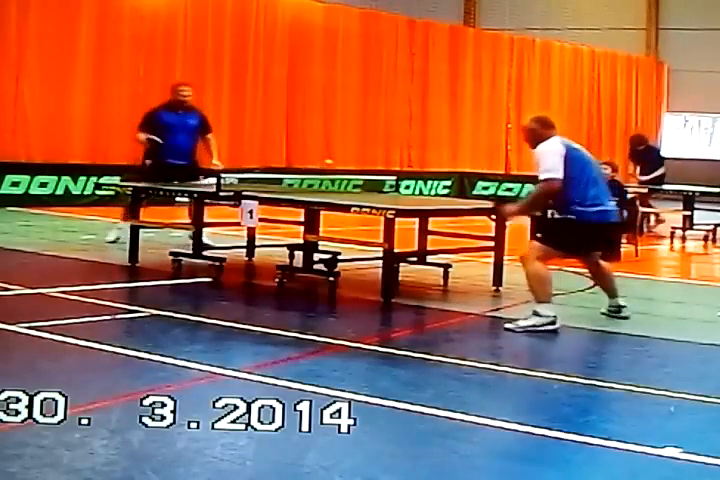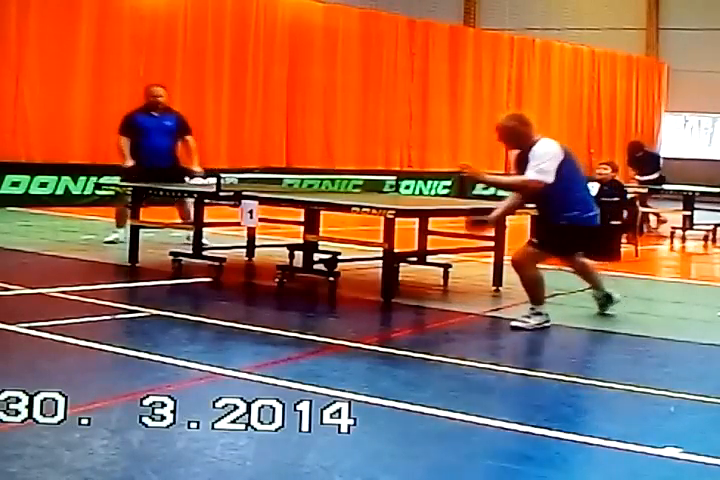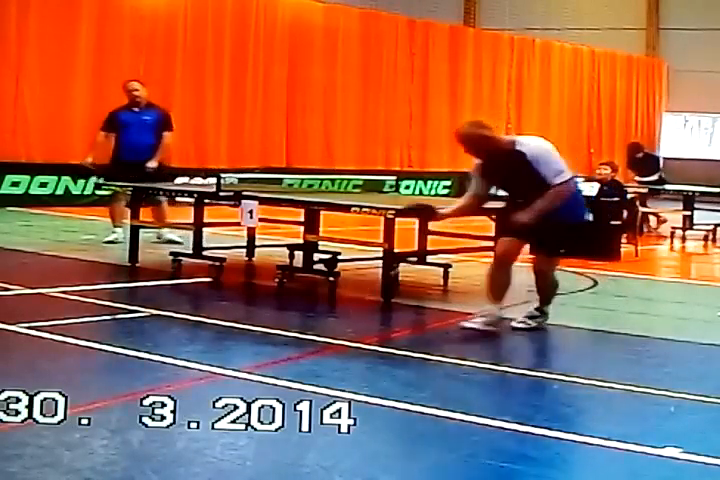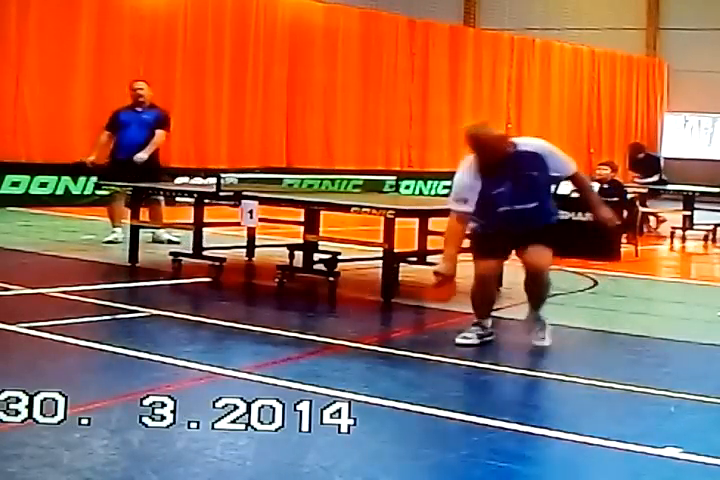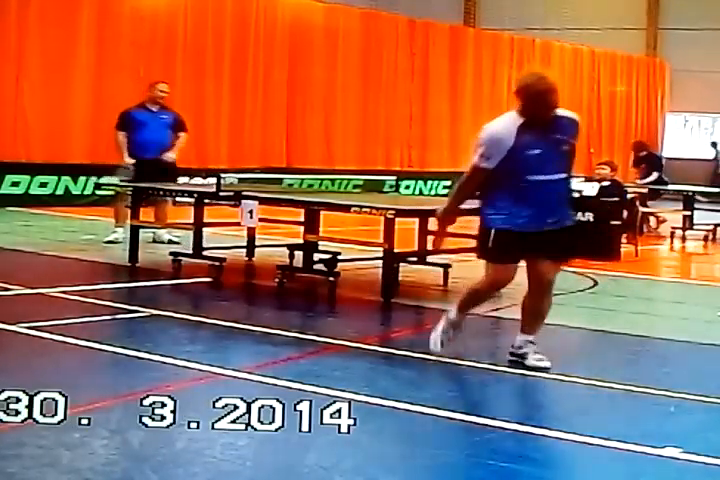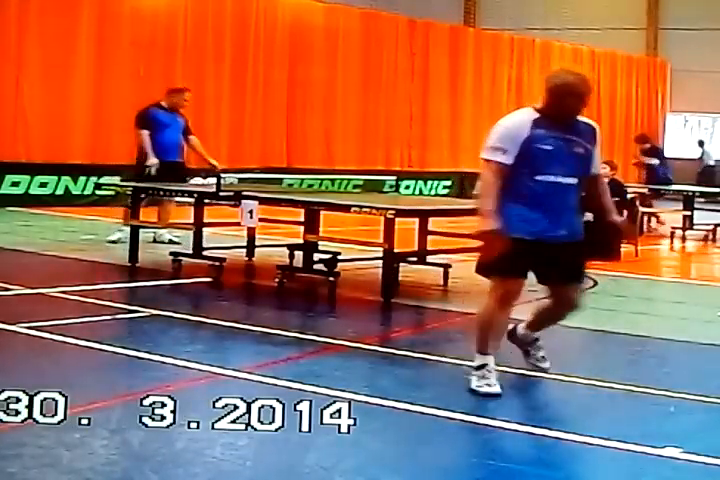
dt=0.3s
person 1, frame 1
left shoulder: (547, 148)
right shoulder: (573, 150)
left elbow: (552, 186)
left wrist: (521, 208)
right wrist: (531, 207)
left hip: (582, 216)
right hip: (605, 214)
left knee: (533, 256)
right knee: (592, 259)
left ankle: (546, 315)
right ankle: (617, 305)
person 1, frame 2
left shoulder: (546, 149)
right shoulder: (522, 156)
left elbow: (533, 185)
right elbow: (522, 194)
left wrist: (487, 178)
right wrist: (496, 215)
left hip: (573, 219)
right hip: (578, 217)
left knee: (522, 260)
right knee: (573, 258)
left ankle: (539, 313)
right ankle: (603, 294)
person 1, frame 3
left shoulder: (534, 149)
right shoulder: (483, 165)
left elbow: (564, 187)
right elbow: (474, 198)
left wrist: (531, 214)
right wrist: (447, 212)
left hip: (562, 215)
right hip: (521, 211)
left knee: (543, 268)
right knee: (503, 254)
left ankle: (542, 311)
right ankle: (492, 314)
person 1, frame 4
left shoulder: (538, 150)
right shoulder: (470, 171)
left elbow: (576, 176)
right elbow: (459, 218)
left wrist: (598, 207)
right wrist: (448, 262)
left hip: (538, 224)
right hip: (493, 228)
left knee: (538, 268)
right knee: (485, 274)
left ankle: (535, 315)
right ankle: (482, 324)
person 1, frame 5
left shoulder: (570, 122)
right shoulder: (500, 131)
right elbow: (476, 176)
right wrist: (448, 212)
left hip: (554, 220)
right hip: (506, 218)
left knee: (543, 282)
right knee: (498, 278)
left ankle: (523, 344)
right ankle: (453, 318)
person 1, frame 6
left shoulder: (587, 131)
right shoulder: (516, 125)
left elbow: (593, 178)
right elbow: (492, 172)
left wrist: (610, 214)
right wrist: (487, 217)
left hip: (565, 231)
right hip: (516, 228)
left knee: (568, 299)
right knee: (503, 294)
left ankle: (525, 334)
right ankle: (483, 366)
person 2, frame 1
left shoulder: (198, 115)
right shoulder: (157, 113)
left elbow: (208, 136)
right elbow: (140, 134)
left wrist: (214, 158)
right wrist: (145, 140)
left hip: (187, 165)
right hip: (158, 163)
right ankle: (121, 228)
person 2, frame 2
left shoulder: (176, 117)
right shoulder: (133, 117)
left elbow: (188, 139)
right elbow: (123, 139)
left wrist: (194, 163)
right wrist: (127, 159)
left hip: (169, 167)
right hip: (140, 167)
left knee: (183, 199)
right knee: (126, 199)
right ankle: (119, 232)
person 2, frame 3
left shoulder: (160, 113)
right shoulder: (117, 114)
left elbow: (166, 138)
right elbow: (104, 135)
left wrist: (155, 160)
right wrist: (91, 156)
left hip: (149, 165)
right hip: (122, 163)
left knee: (158, 198)
right knee: (117, 196)
left ankle: (163, 231)
right ankle: (118, 232)
person 2, frame 4
left shoulder: (159, 114)
right shoulder: (119, 113)
left elbow: (160, 136)
right elbow: (107, 135)
left wrist: (146, 152)
right wrist: (94, 154)
left hip: (147, 163)
right hip: (119, 162)
left knee: (154, 197)
right knee: (116, 195)
left ankle: (159, 232)
right ankle: (117, 231)
person 2, frame 5
left shoulder: (173, 116)
right shoulder: (131, 113)
left elbow: (182, 136)
right elbow: (121, 135)
left wrist: (173, 152)
right wrist: (125, 156)
left hip: (163, 164)
right hip: (137, 162)
left knee: (163, 197)
right knee: (125, 195)
left ankle: (160, 232)
right ankle: (119, 231)
person 2, frame 6
left shoulder: (180, 117)
right shoulder: (149, 112)
left elbow: (190, 139)
right elbow: (143, 134)
left wrist: (207, 158)
right wrist: (150, 156)
left hip: (175, 163)
right hip: (154, 163)
left knee: (168, 197)
left ankle: (161, 232)
right ankle: (125, 230)
